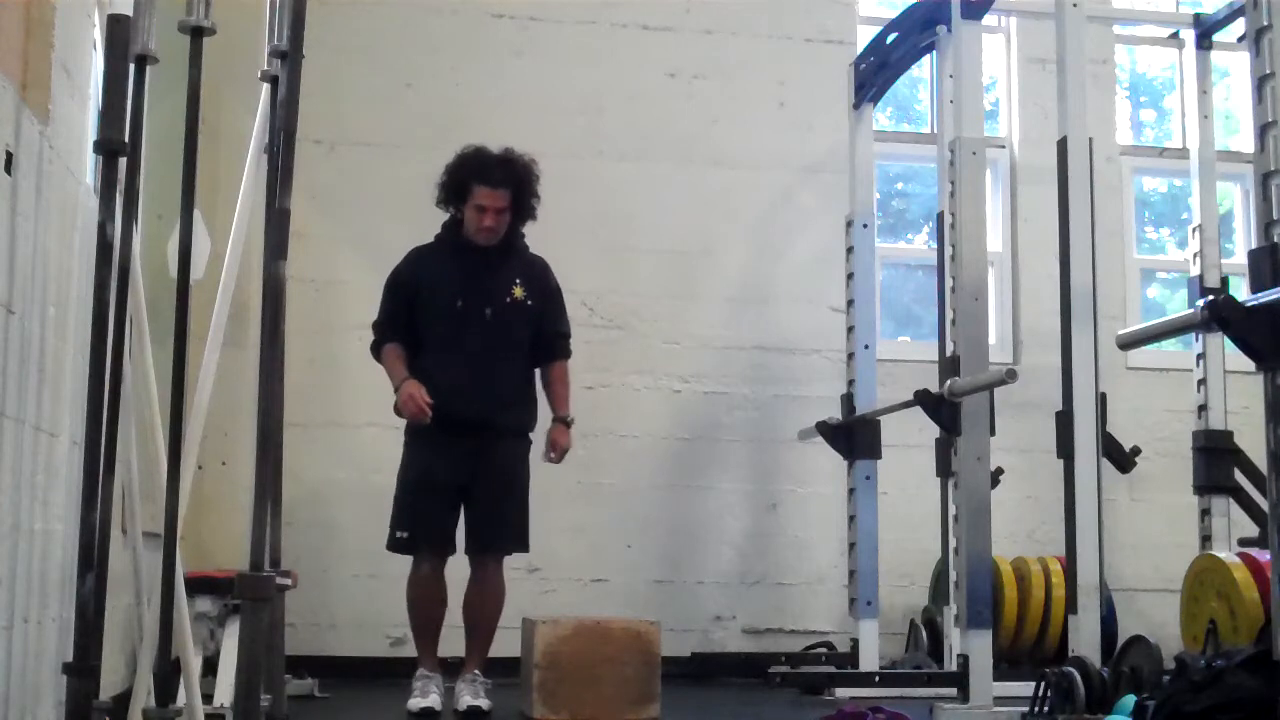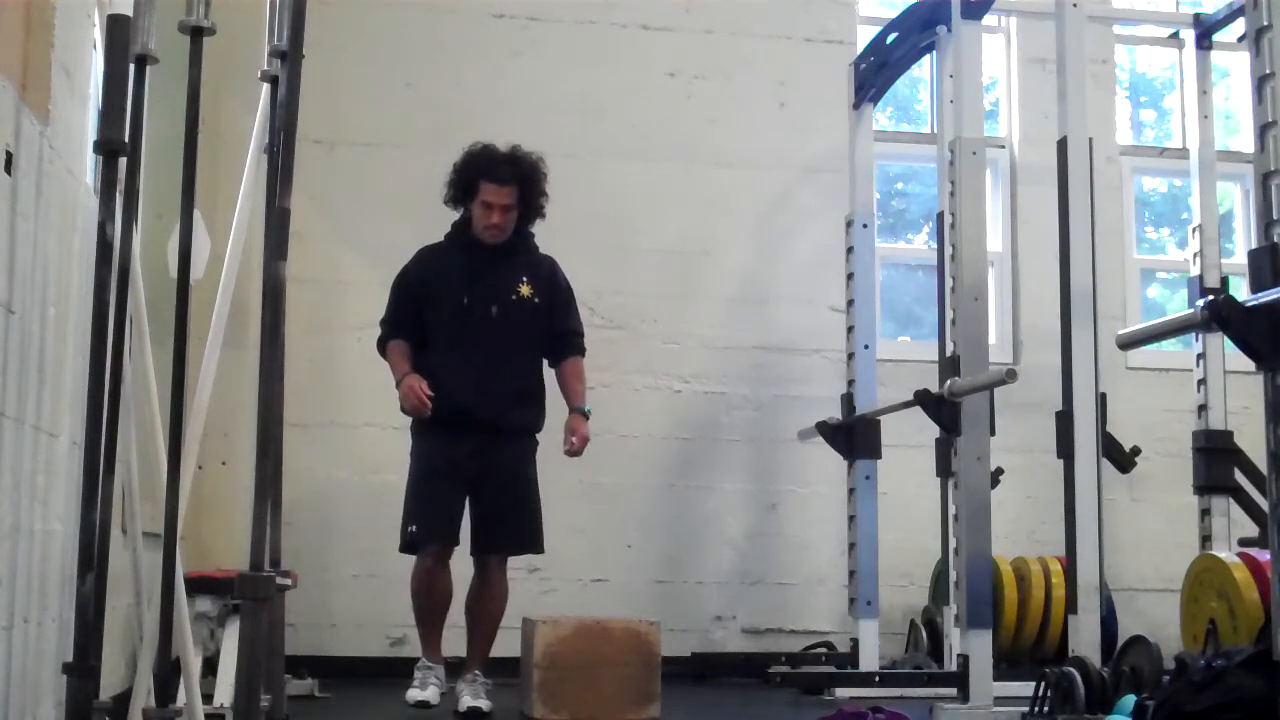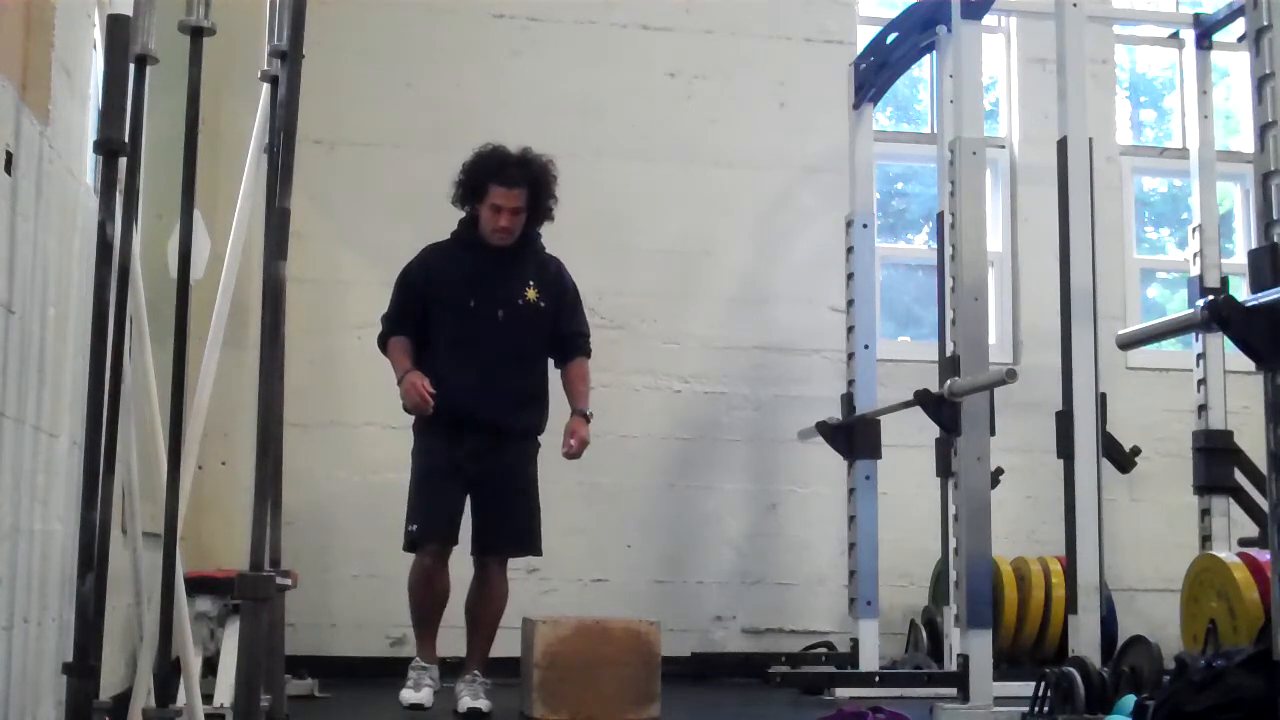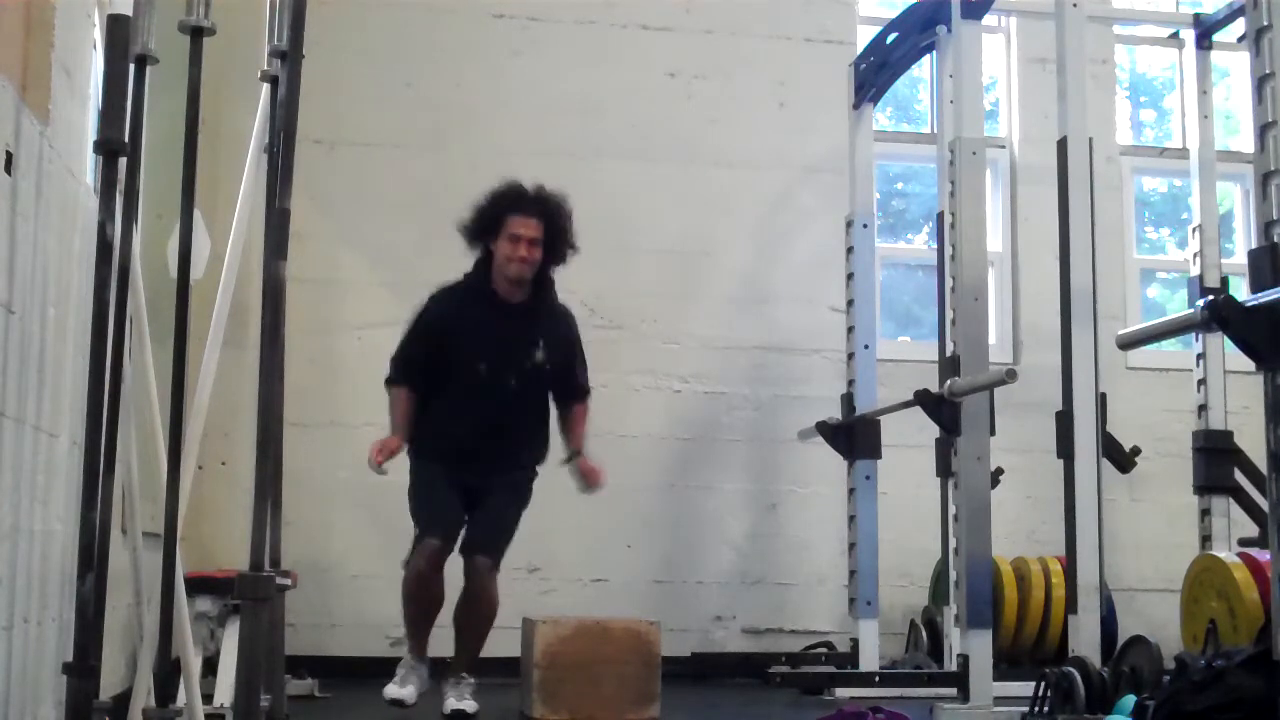
dt=0.3s
person 1, frame 1
left shoulder: (533, 274)
right shoulder: (421, 266)
left elbow: (553, 352)
right elbow: (388, 336)
left wrist: (561, 418)
right wrist: (403, 381)
left hip: (503, 440)
right hip: (433, 437)
left knee: (488, 560)
right knee: (427, 556)
right ankle: (428, 673)
person 1, frame 2
left shoulder: (542, 273)
right shoulder: (430, 265)
left elbow: (567, 347)
right elbow: (395, 332)
left wrist: (578, 410)
right wrist: (405, 375)
left hip: (510, 440)
right hip: (440, 434)
left knee: (492, 560)
right knee: (432, 551)
right ankle: (430, 663)
person 1, frame 3
left shoulder: (549, 275)
right shoulder: (435, 263)
left elbow: (573, 350)
right elbow: (396, 328)
left wrist: (579, 412)
right wrist: (407, 373)
left hip: (512, 441)
right hip: (442, 434)
left knee: (492, 560)
right knee: (431, 549)
right ankle: (424, 663)
person 1, frame 4
left shoulder: (555, 324)
right shoulder: (449, 308)
left elbow: (572, 394)
right elbow: (405, 377)
left wrist: (577, 454)
right wrist: (398, 434)
left hip: (507, 470)
right hip: (439, 459)
left knee: (481, 568)
right knee: (430, 549)
left ankle: (461, 677)
right ankle: (414, 661)
